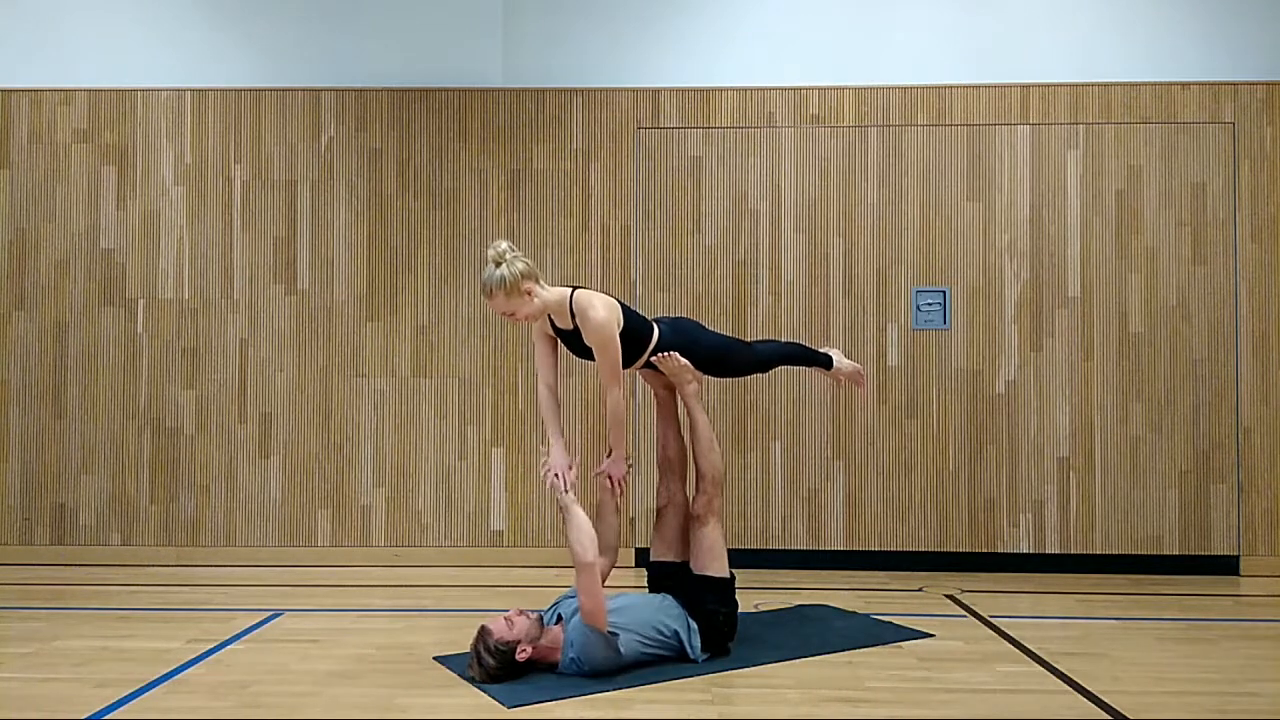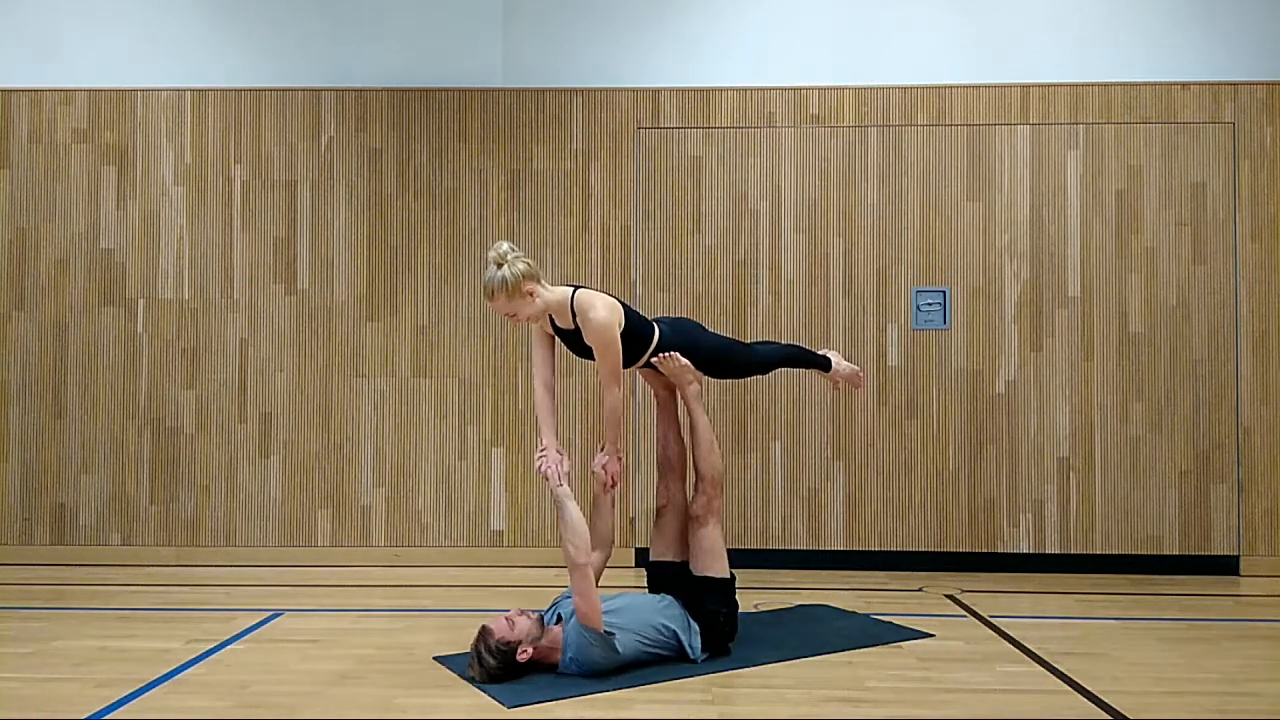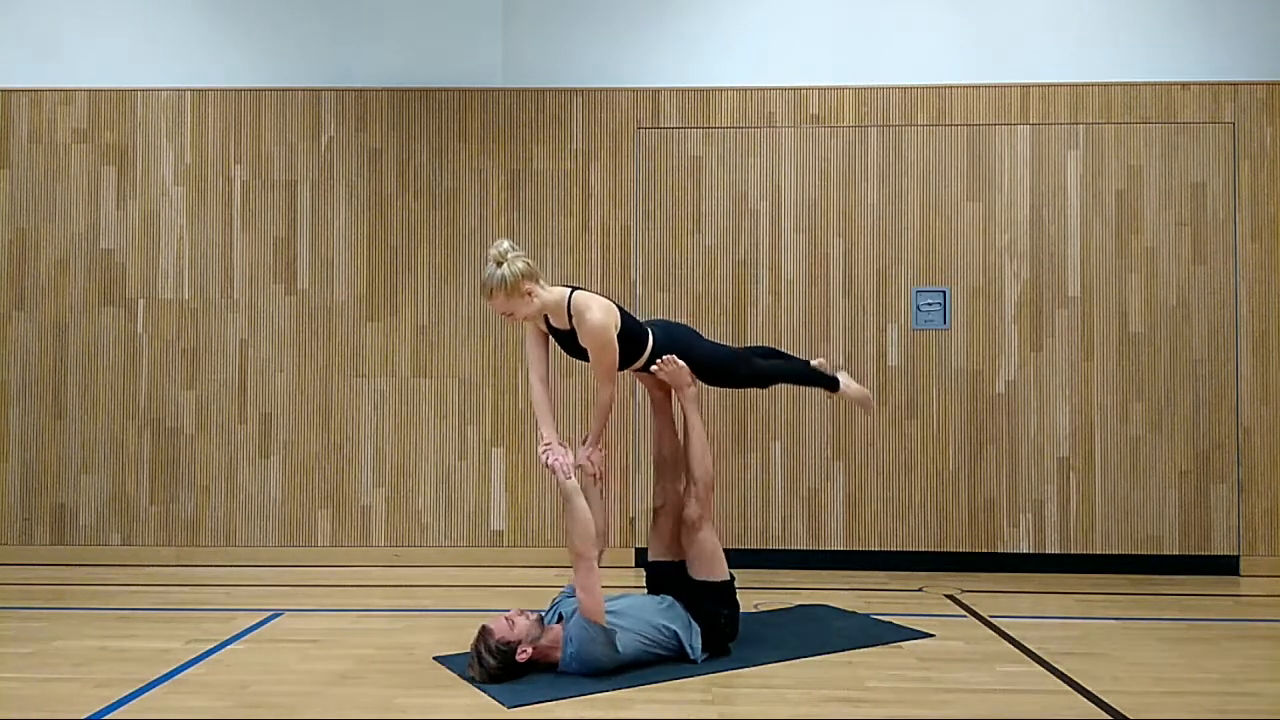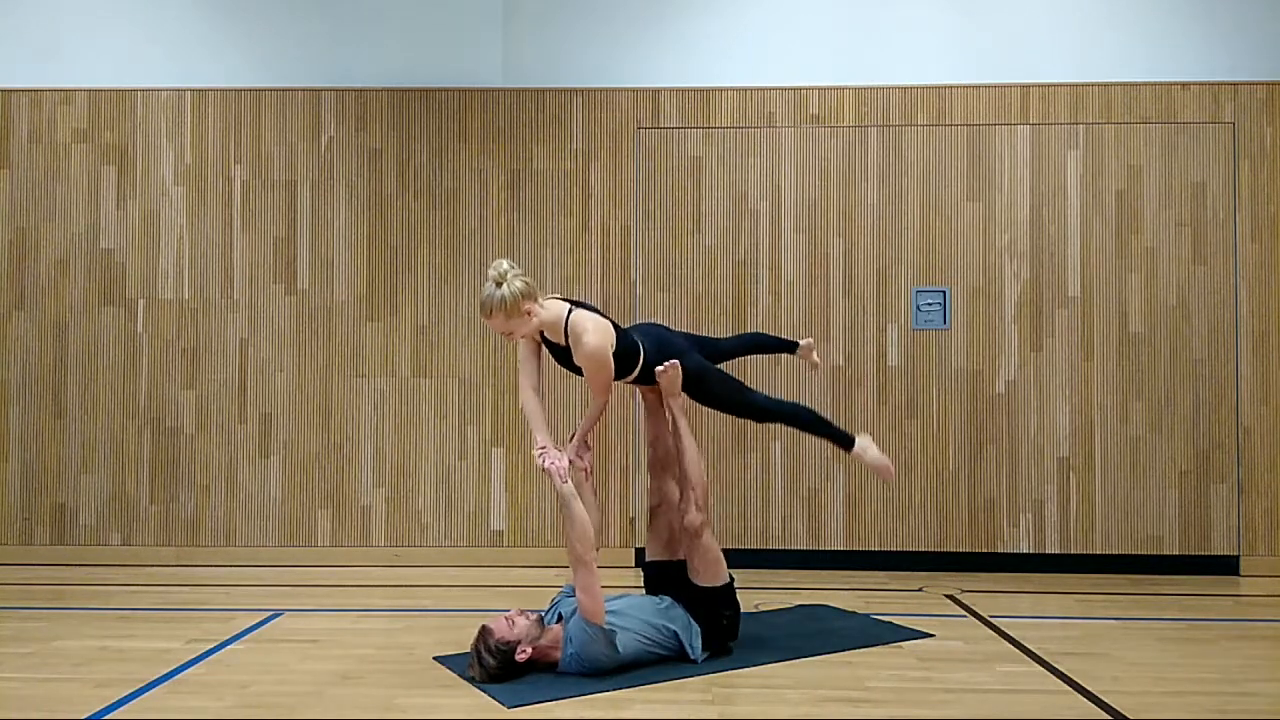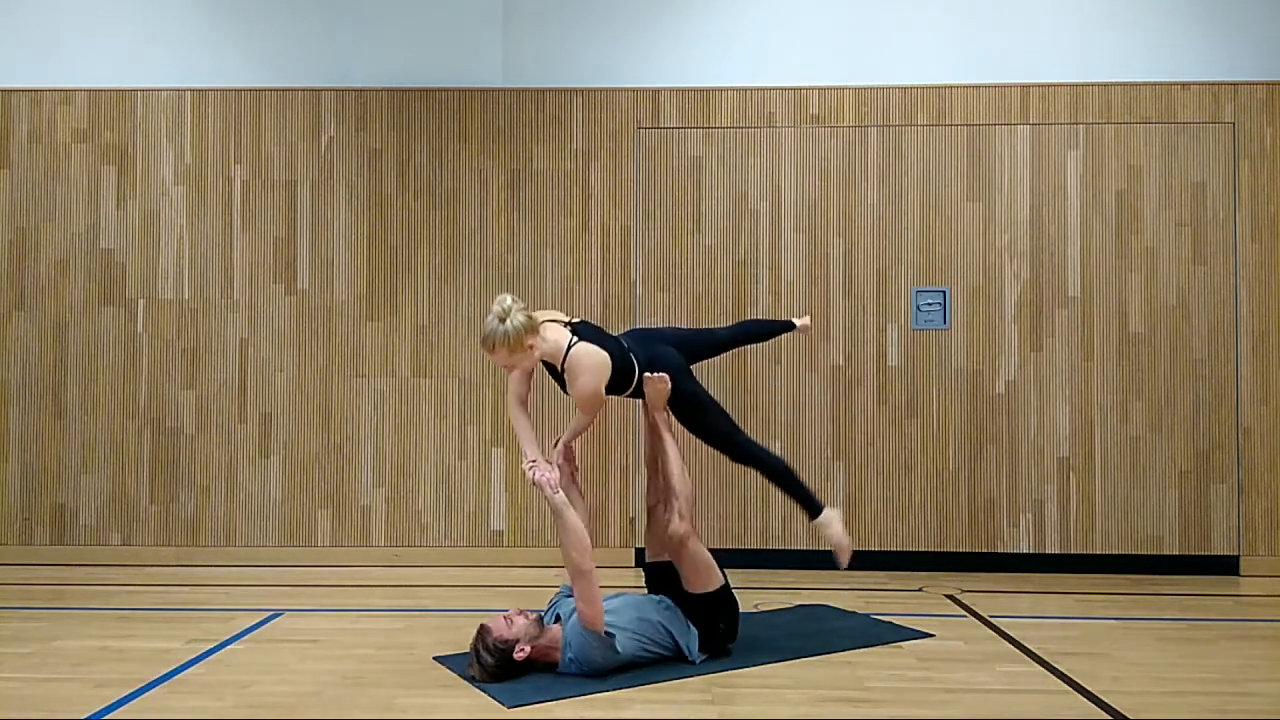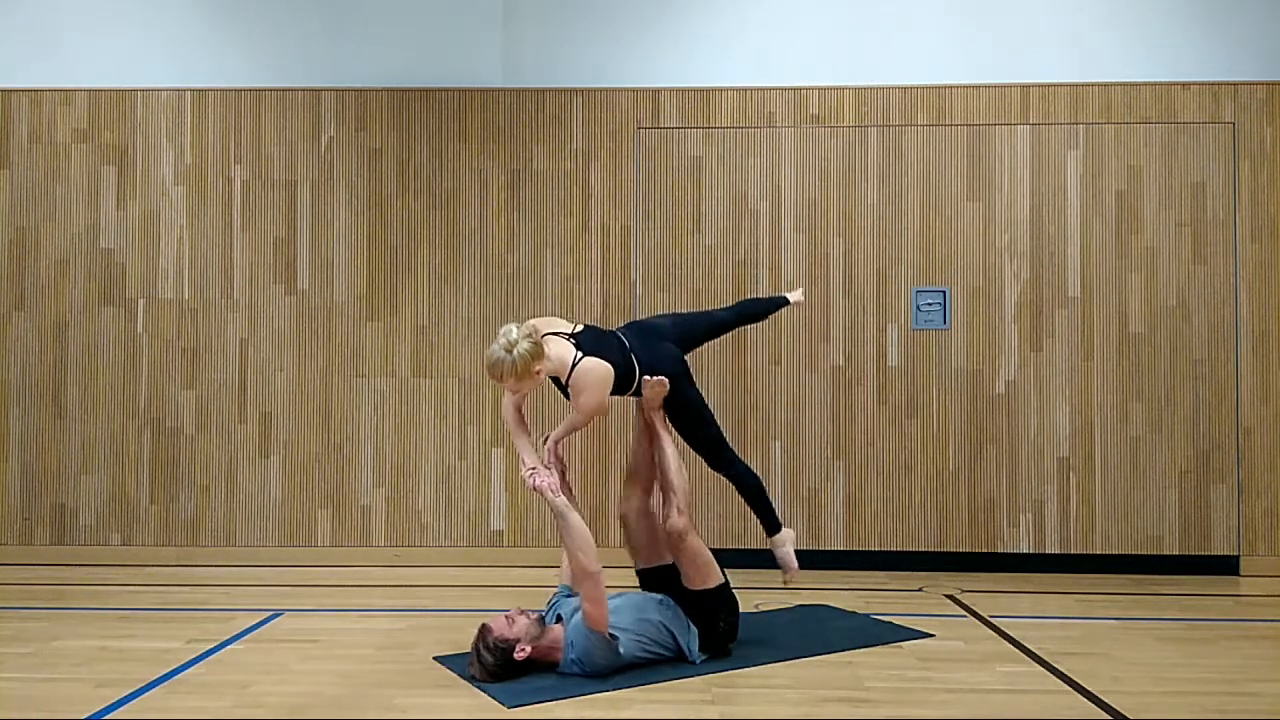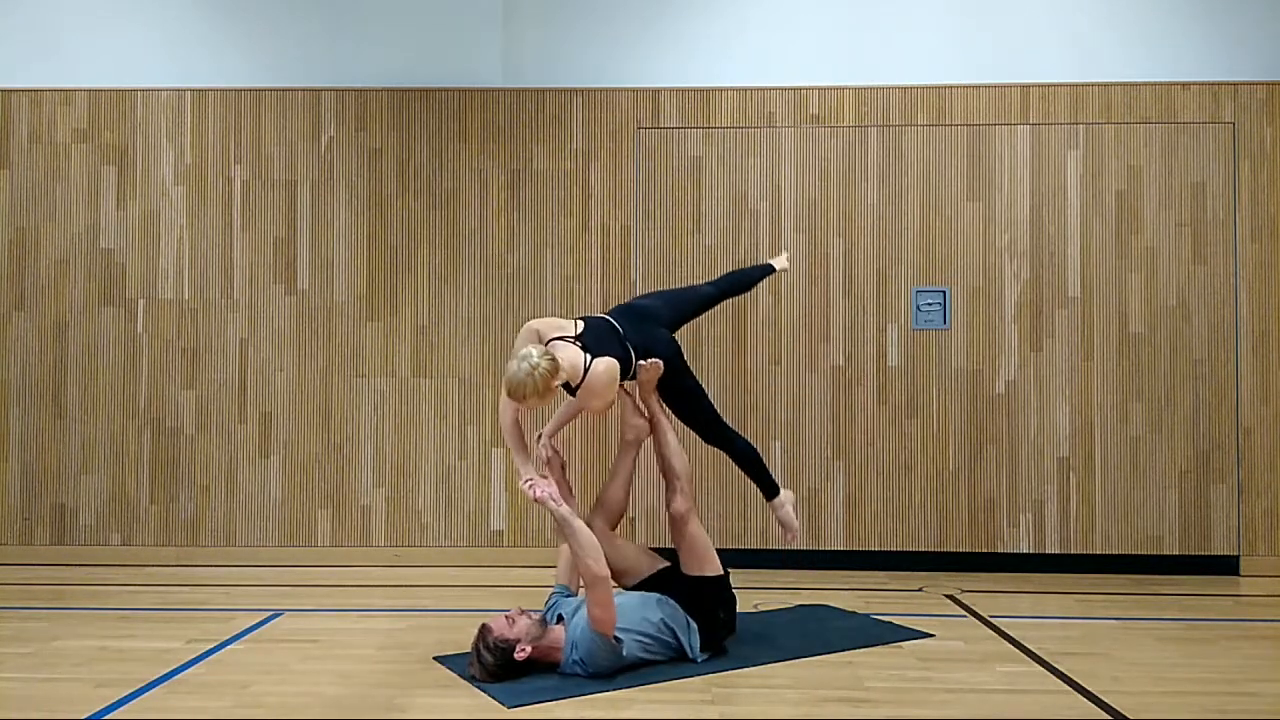
dt=0.3s
person 1, frame 1
left shoulder: (593, 314)
right shoulder: (545, 318)
left elbow: (614, 391)
right elbow: (545, 386)
left wrist: (618, 455)
right wrist: (557, 449)
left hip: (683, 345)
right hip: (658, 350)
left knee: (758, 357)
right knee: (754, 356)
left ankle: (829, 360)
right ankle: (824, 360)
person 1, frame 2
left shoulder: (595, 315)
right shoulder: (545, 317)
left elbow: (612, 391)
right elbow: (542, 384)
left wrist: (612, 450)
right wrist: (550, 444)
left hip: (684, 345)
right hip: (657, 346)
left knee: (759, 360)
right knee: (754, 359)
left ankle: (828, 363)
right ankle: (824, 362)
person 1, frame 3
left shoulder: (591, 317)
right shoulder: (539, 313)
left elbow: (607, 388)
right elbow: (537, 381)
left wrist: (593, 442)
right wrist: (549, 438)
left hip: (675, 350)
right hip: (648, 342)
left knee: (762, 374)
right knee: (738, 357)
left ankle: (836, 384)
right ankle: (810, 366)
person 1, frame 4
left shoulder: (588, 340)
right shoulder: (536, 317)
left elbow: (600, 399)
right elbow: (528, 390)
left wrist: (580, 440)
right wrist: (544, 444)
left hip: (665, 360)
right hip: (642, 340)
left knee: (760, 406)
right knee: (726, 345)
left ankle: (854, 443)
right ankle: (798, 346)
person 1, frame 5
left shoulder: (584, 372)
right shoulder: (532, 324)
left elbow: (588, 416)
right elbow: (516, 403)
left wrist: (563, 444)
right wrist: (534, 454)
left hip: (661, 374)
right hip: (640, 345)
left knee: (740, 447)
right knee: (723, 337)
left ankle: (821, 516)
right ankle: (790, 325)
person 1, frame 6
left shoulder: (588, 387)
right shoulder: (531, 335)
left elbow: (584, 416)
right elbow: (510, 407)
left wrist: (553, 440)
right wrist: (530, 458)
left hip: (661, 371)
right hip: (637, 337)
left knee: (721, 457)
right knee: (722, 317)
left ankle: (778, 534)
right ankle: (786, 300)
person 1, frame 7
left shoulder: (599, 386)
right shoulder: (535, 334)
right elbow: (508, 406)
left wrist: (549, 431)
right wrist: (525, 468)
left hip: (656, 355)
right hip: (633, 317)
left knee: (716, 432)
right knee: (712, 290)
left ankle: (777, 496)
right ankle: (773, 266)
person 2, frame 1
left shoulder: (556, 616)
right shoulder: (583, 653)
left elbow: (603, 557)
right elbow: (587, 562)
left wrist: (607, 493)
right wrist: (566, 499)
left hip: (670, 603)
right hip: (704, 621)
right knee: (704, 507)
left ankle: (667, 393)
right ankle: (688, 392)
person 2, frame 2
left shoulder: (556, 617)
right shoulder: (582, 653)
left elbow: (598, 553)
right elbow: (581, 564)
left wrist: (603, 490)
right wrist: (561, 494)
left hip: (671, 603)
right hip: (705, 622)
right knee: (704, 507)
left ankle: (667, 394)
right ankle: (690, 393)
person 2, frame 3
left shoulder: (556, 617)
right shoulder: (584, 650)
left elbow: (593, 549)
right elbow: (584, 559)
left wrist: (589, 481)
right wrist: (568, 487)
left hip: (669, 605)
right hip: (705, 623)
right knee: (694, 513)
left ankle: (661, 393)
right ankle: (687, 396)
person 2, frame 4
left shoulder: (557, 615)
right shoulder: (583, 651)
left elbow: (585, 551)
right elbow: (584, 562)
left wrist: (580, 480)
right wrist: (565, 490)
left hip: (669, 605)
right hip: (704, 625)
right knee: (693, 519)
right ankle: (673, 404)
person 2, frame 5
left shoulder: (556, 615)
right shoulder: (582, 652)
left elbow: (578, 563)
right elbow: (583, 569)
left wrist: (568, 480)
right wrist: (556, 499)
left hip: (673, 607)
right hip: (705, 626)
right knee: (677, 528)
right ankle: (658, 414)
person 2, frame 6
left shoulder: (556, 615)
right shoulder: (583, 653)
left elbow: (574, 558)
right elbow: (589, 572)
left wrist: (560, 483)
right wrist: (559, 504)
left hip: (671, 603)
right hip: (705, 626)
right knee: (676, 524)
right ankle: (654, 415)
person 2, frame 7
left shoulder: (556, 616)
right shoulder: (586, 653)
left elbow: (572, 543)
right elbow: (598, 575)
left wrist: (557, 474)
right wrist: (557, 507)
left hip: (670, 605)
right hip: (703, 620)
left knee: (595, 528)
right knee: (680, 507)
left ankle: (632, 439)
right ankle: (650, 400)
